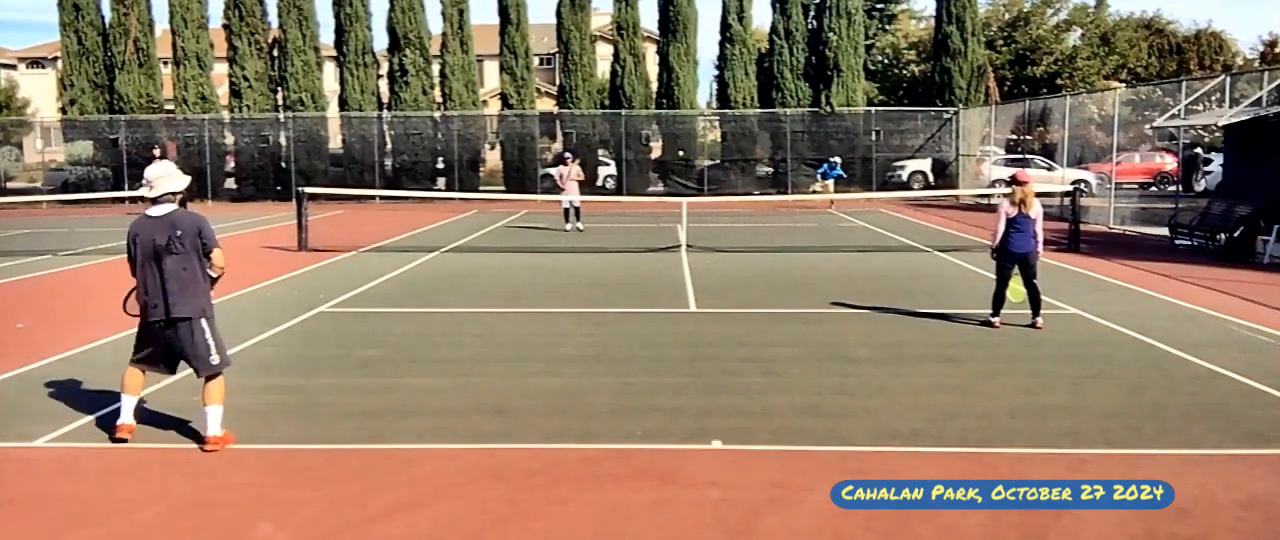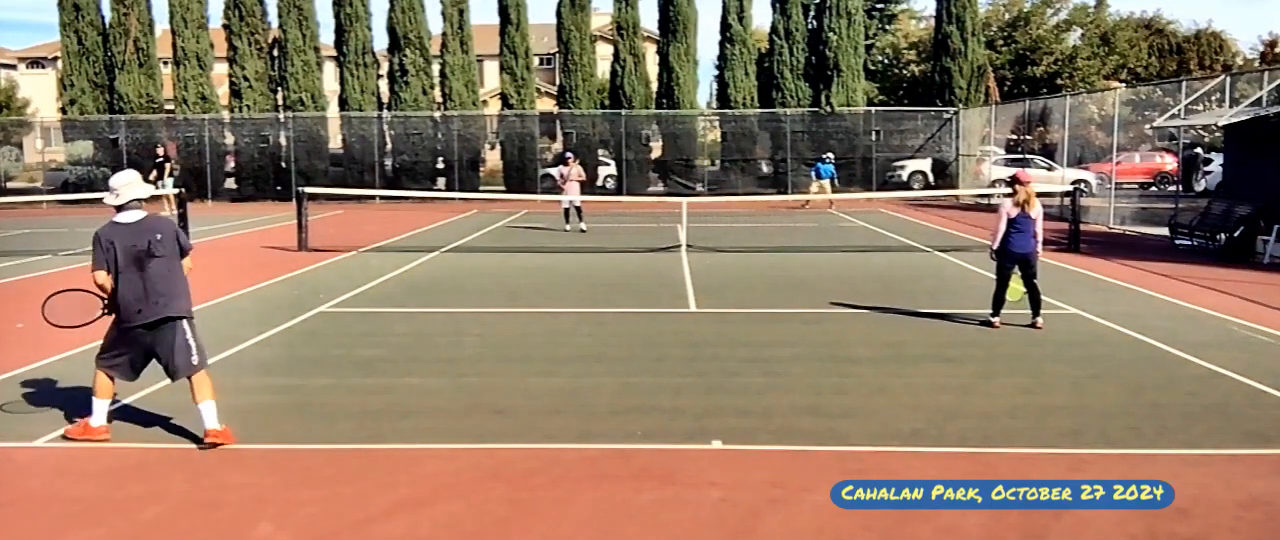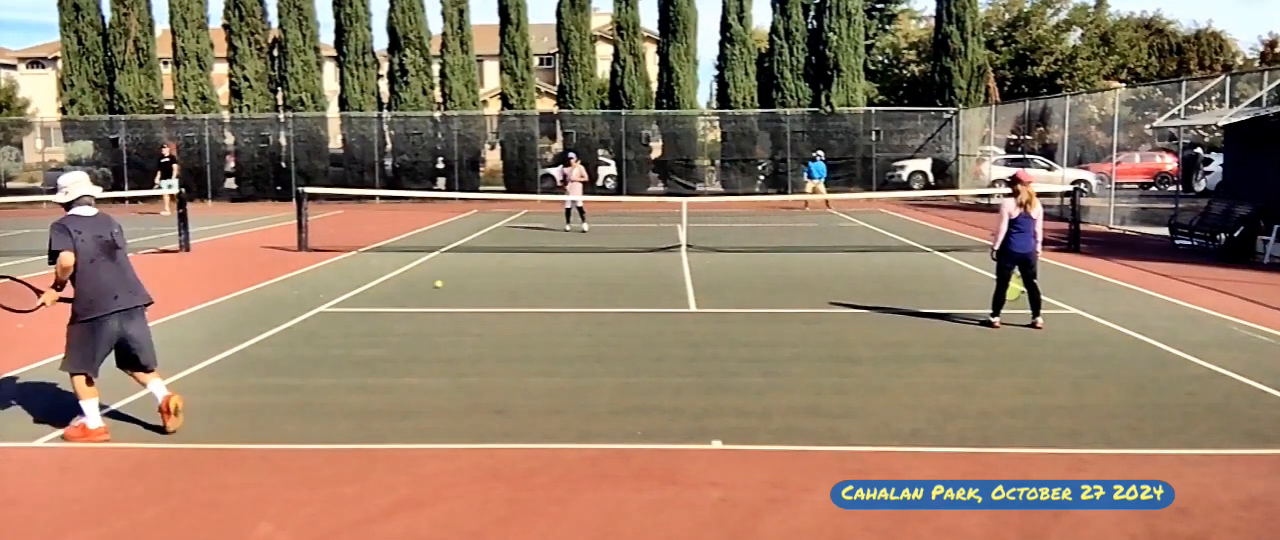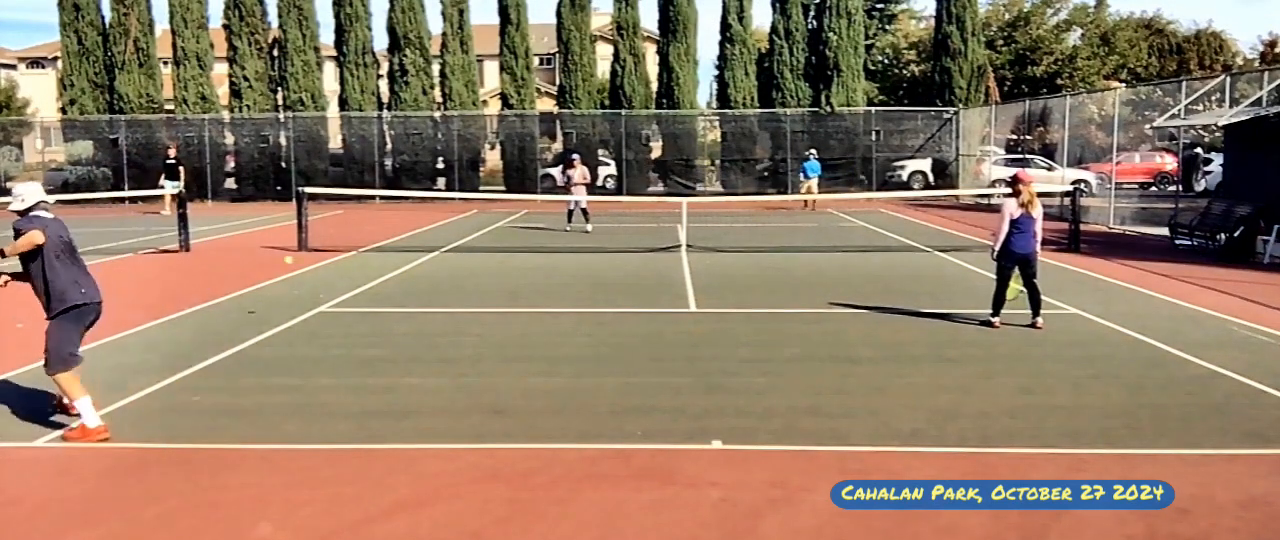
dt=0.2s
person 1, frame 1
left shoulder: (137, 227)
right shoulder: (194, 221)
left elbow: (135, 270)
right elbow: (218, 264)
right wrist: (204, 283)
left hip: (153, 311)
right hip: (192, 310)
left knee: (138, 364)
right knee: (211, 372)
left ankle: (124, 422)
right ankle: (214, 433)
person 1, frame 2
left shoulder: (104, 234)
right shoulder: (167, 225)
left elbow: (101, 279)
right elbow: (187, 263)
left wrist: (117, 297)
left hip: (129, 316)
right hip: (172, 312)
left knee: (105, 367)
right knee: (196, 370)
left ankle: (96, 424)
right ankle: (213, 428)
person 1, frame 3
left shoulder: (61, 227)
right shoulder: (110, 223)
left elbow: (66, 261)
left wrist: (55, 289)
left hip: (92, 310)
right hip: (132, 303)
left knee: (78, 369)
right knee: (137, 365)
left ankle: (93, 425)
right ankle: (165, 398)
person 1, frame 4
left shoulder: (25, 224)
right shoulder: (58, 225)
left elbow: (36, 237)
left hip: (68, 305)
right hip: (89, 299)
left knee: (60, 368)
right knee: (67, 354)
left ankle: (93, 424)
right ankle: (70, 401)
person 2, frame 1
left shoulder: (1006, 204)
right shoulder: (1036, 204)
left elbow: (1000, 229)
right elbow: (1038, 229)
left wrist: (994, 246)
right wrist: (1039, 247)
left hip: (1008, 249)
right hip: (1028, 250)
left knee: (1002, 284)
right knee: (1031, 284)
left ankle: (995, 318)
right ankle: (1037, 318)
person 2, frame 2
left shoulder: (1007, 203)
right shoulder: (1036, 204)
left elbow: (1000, 228)
right elbow: (1038, 229)
left wrist: (993, 247)
right wrist: (1038, 247)
left hip: (1009, 250)
right hip: (1028, 250)
left knee: (1002, 284)
right knee: (1031, 284)
left ankle: (995, 317)
right ankle: (1037, 318)
person 2, frame 3
left shoulder: (1008, 203)
right shoulder: (1036, 204)
left elbow: (1002, 229)
right elbow: (1038, 230)
left wrist: (995, 247)
right wrist: (1038, 247)
left hip: (1009, 250)
right hip: (1028, 250)
left knee: (1002, 284)
right knee: (1031, 284)
left ankle: (995, 318)
right ankle: (1037, 318)
person 2, frame 4
left shoulder: (1009, 203)
right shoulder: (1037, 204)
left elbow: (1003, 229)
right elbow: (1038, 230)
left wrist: (995, 248)
right wrist: (1037, 247)
left hip: (1010, 250)
right hip: (1029, 251)
left knee: (1002, 284)
right knee: (1031, 284)
left ankle: (995, 318)
right ankle: (1037, 318)
